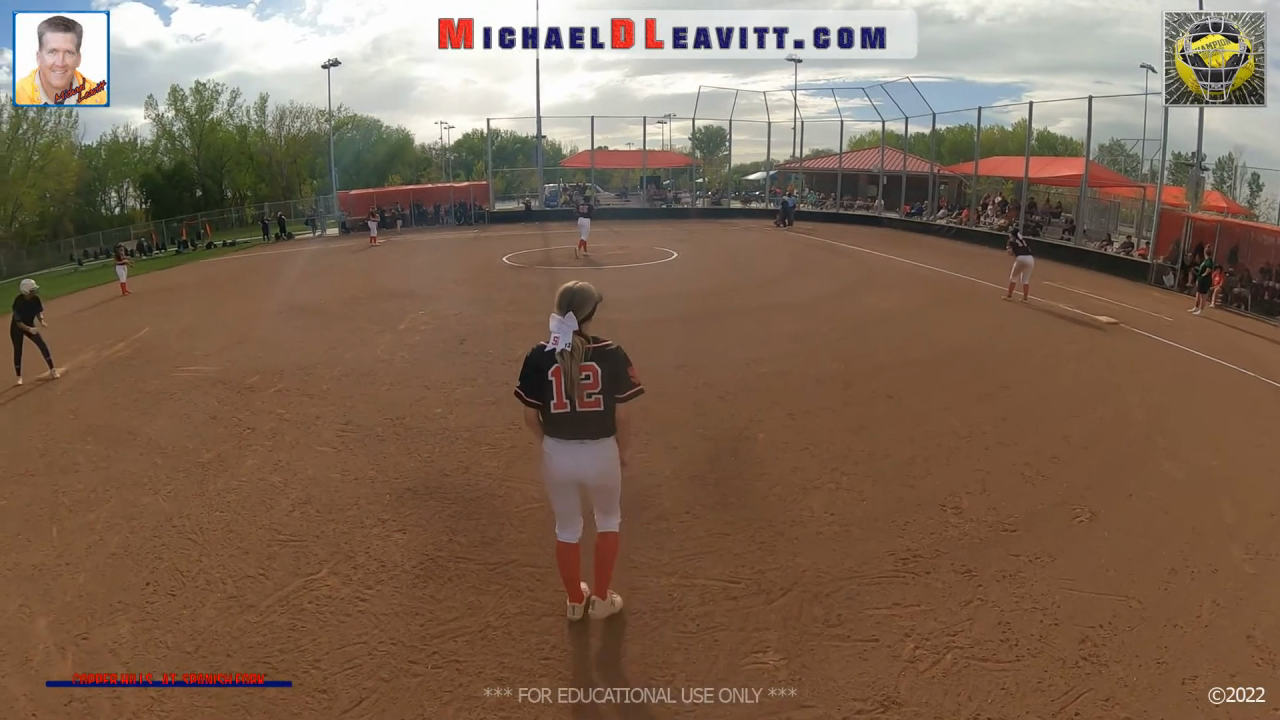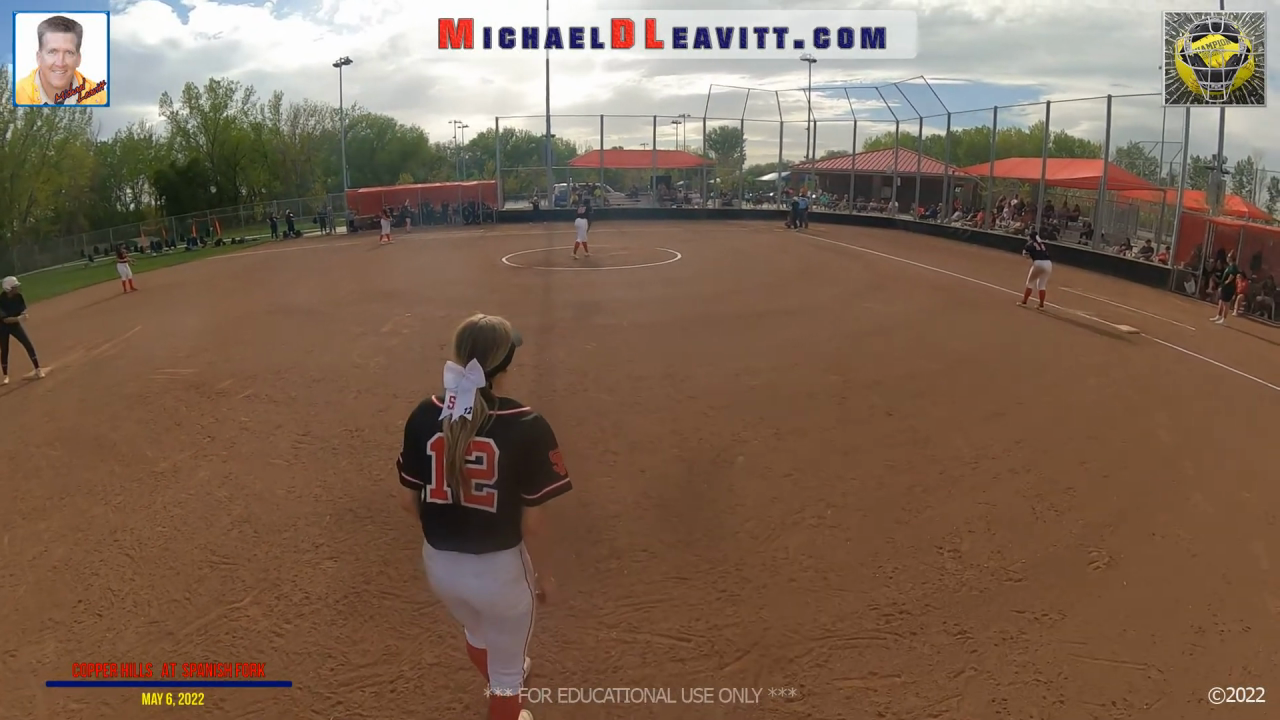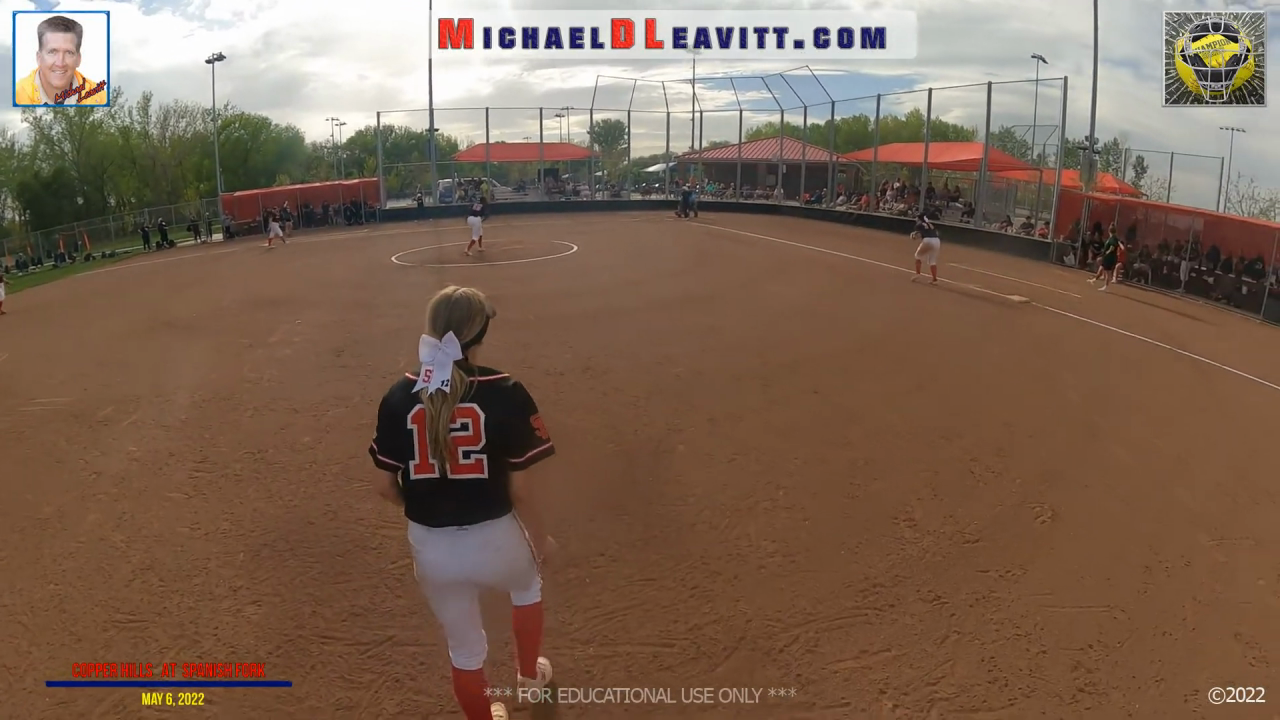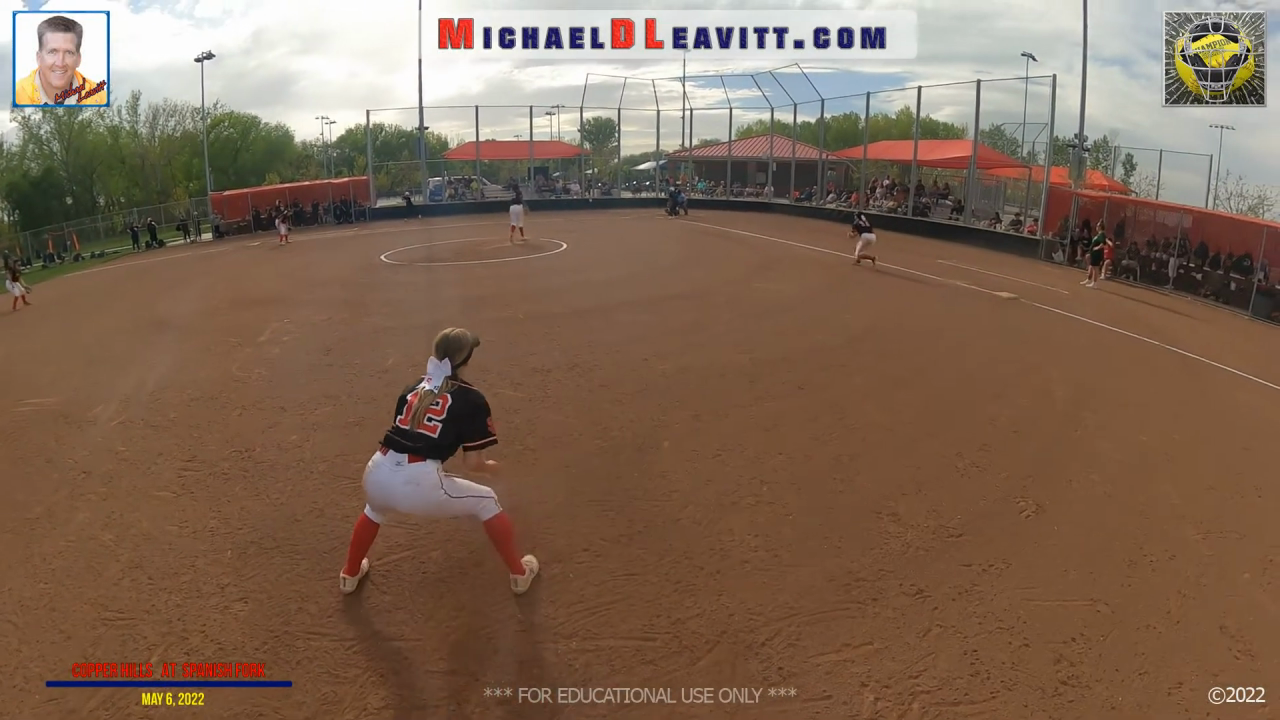
dt=1s
person 1, frame 1
left shoulder: (539, 356)
right shoulder: (611, 355)
left elbow: (531, 417)
right elbow: (622, 416)
right wrist: (622, 451)
left hip: (557, 455)
right hip: (601, 453)
left knee: (567, 530)
right knee: (608, 519)
person 1, frame 2
left shoulder: (424, 416)
right shoulder: (527, 427)
left elbow: (409, 502)
right elbow: (532, 522)
right wrist: (541, 573)
left hip: (440, 564)
right hip: (501, 569)
left knee: (477, 633)
right knee: (507, 670)
left ankle: (501, 684)
person 1, frame 3
left shoulder: (399, 397)
right shoulder: (506, 393)
left elbow: (385, 487)
right elbow: (520, 488)
right wrist: (539, 536)
left hip: (430, 548)
right hip: (495, 539)
left knee: (465, 650)
right knee: (527, 582)
right ankle: (530, 674)
person 1, frame 4
left shoulder: (413, 389)
right shoulder: (472, 399)
right elbow: (471, 463)
right wrist: (490, 466)
left hip: (377, 475)
right hip: (419, 482)
left knee: (375, 509)
right knee: (487, 502)
left ankle: (350, 574)
right ankle: (519, 573)
